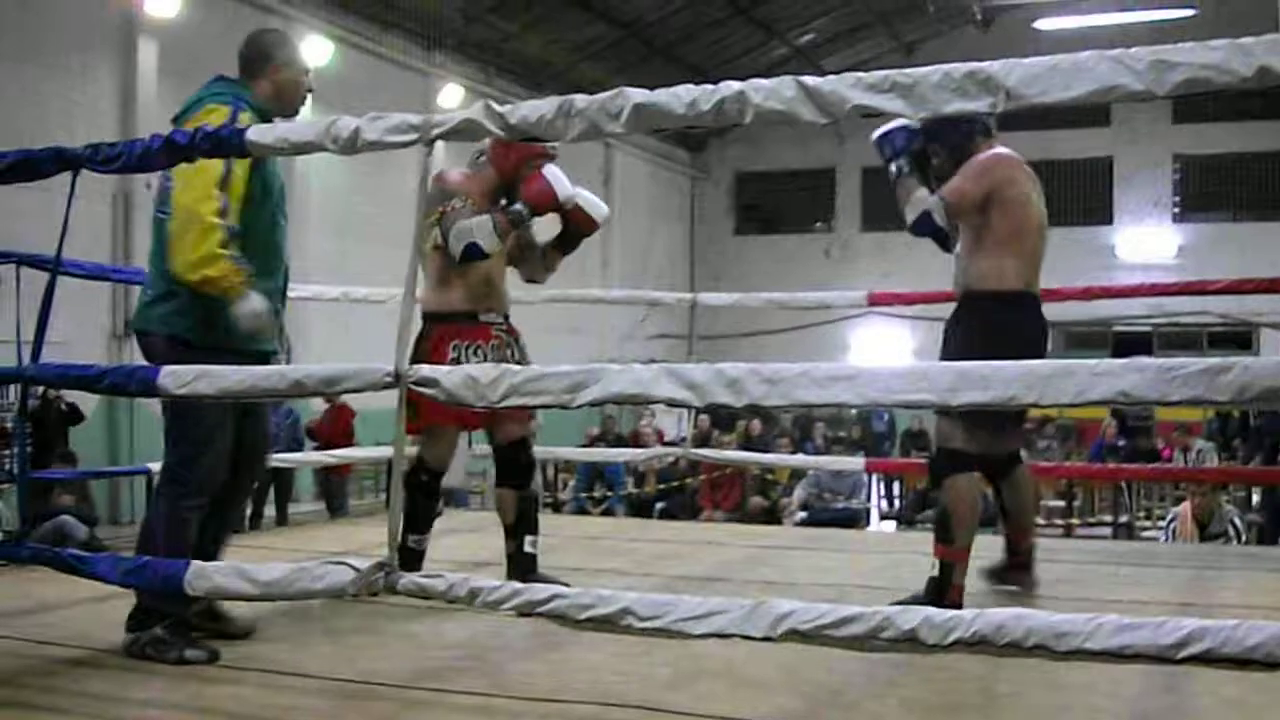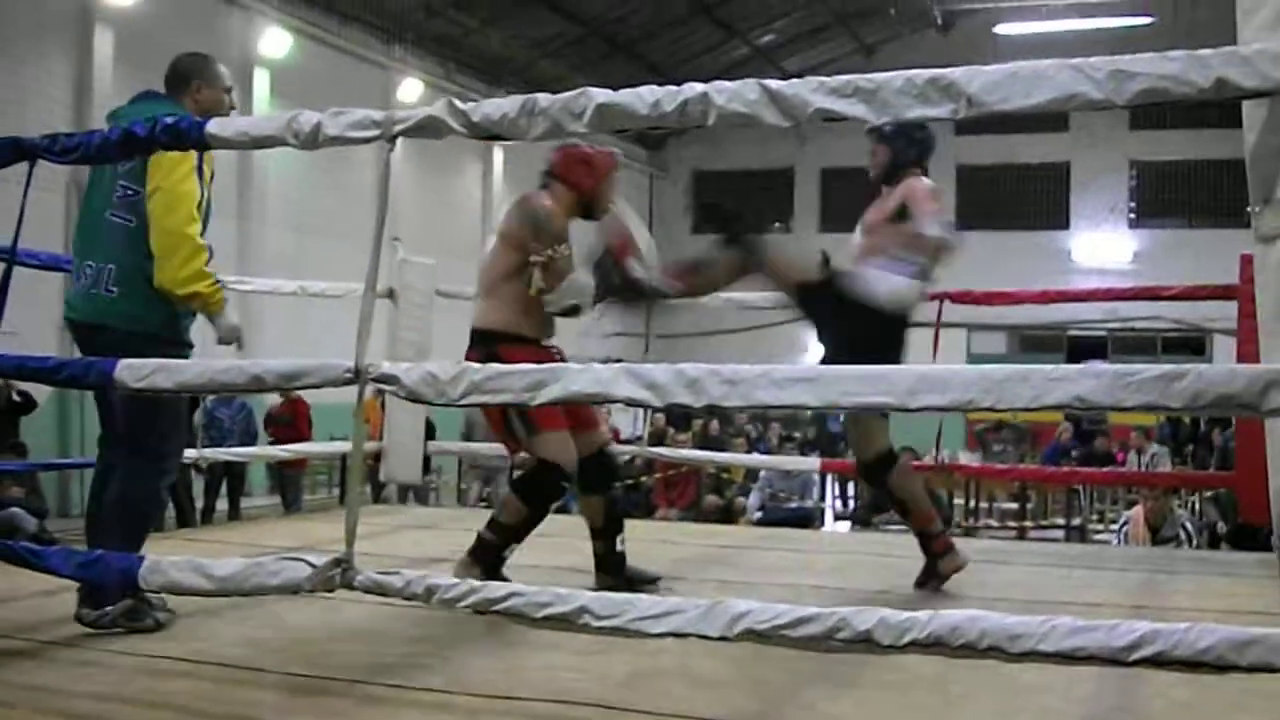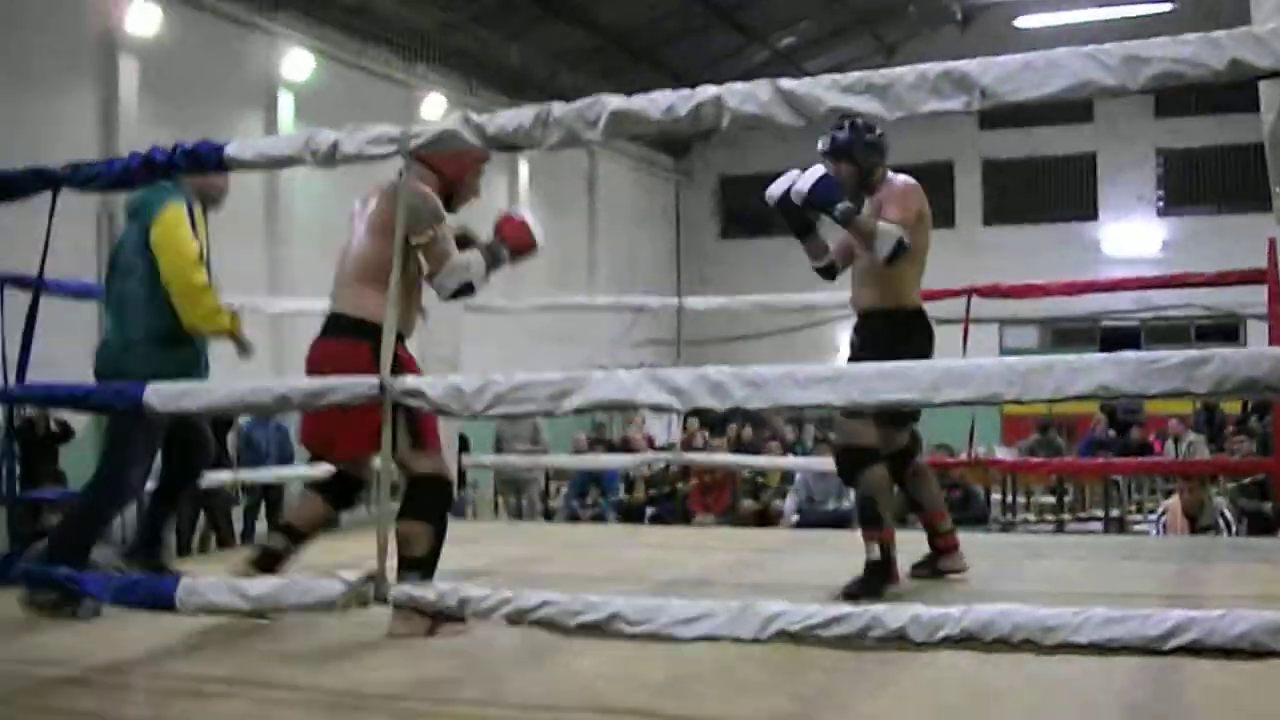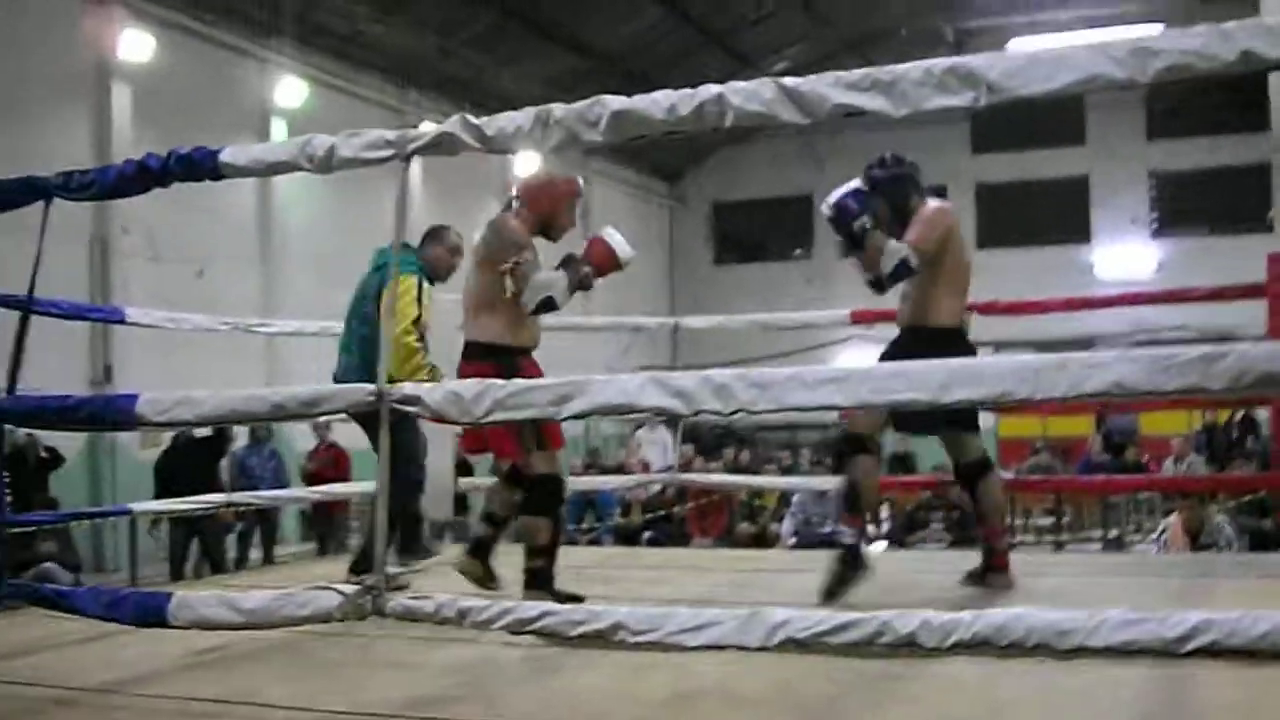
dt=1s
person 1, frame 1
left shoulder: (250, 132)
right shoulder: (224, 116)
right elbow: (197, 214)
left wrist: (263, 301)
right wrist: (236, 290)
left hip: (228, 338)
right hip: (198, 331)
left knee: (239, 466)
right knee: (193, 474)
left ankle: (187, 602)
right ankle: (151, 620)
person 1, frame 2
left shoulder: (123, 133)
right elbow: (177, 236)
right wrist: (214, 306)
left hip: (95, 310)
right hip: (142, 318)
left knee: (122, 449)
right knee: (152, 456)
left ankle: (107, 583)
right ankle: (108, 594)
person 1, frame 3
left shoulder: (147, 215)
right shoulder: (174, 209)
right elbow: (189, 284)
right wrist: (231, 326)
left hip: (160, 366)
right hip: (147, 367)
left knee: (190, 453)
right knee: (121, 476)
left ankle: (146, 553)
right ankle: (51, 579)
person 1, frame 4
left shoulder: (386, 270)
right shoulder: (410, 278)
right elbow: (401, 338)
right wrist: (430, 380)
left hip: (357, 383)
right hip: (378, 387)
left knee: (409, 467)
right knee: (405, 478)
left ankle: (410, 543)
right ankle: (364, 567)
person 2, frame 1
left shoulder: (990, 165)
right shoulder: (1009, 172)
left elbow: (925, 221)
right elbow: (945, 231)
left wrist: (902, 166)
right wrist: (922, 175)
left hip: (990, 321)
right hip: (1020, 323)
left knee: (954, 454)
right knee: (998, 450)
left ankle: (948, 590)
right ankle: (1020, 561)
person 2, frame 2
left shoulder: (919, 189)
right shoulder: (898, 195)
left elbow: (939, 237)
left wrist: (907, 263)
left hip: (861, 321)
right hip: (875, 328)
left knee: (752, 255)
right knee: (875, 457)
left ankle: (650, 283)
right ankle: (940, 551)
person 2, frame 3
left shoulder: (901, 191)
right shoulder: (870, 203)
left elbow: (891, 249)
right elbow: (829, 267)
left wrist: (838, 207)
right wrist: (803, 225)
left hip: (894, 331)
right hip: (881, 332)
left knee: (856, 442)
right knee: (897, 445)
left ankle: (881, 565)
right ankle: (945, 550)
person 2, frame 4
left shoulder: (934, 214)
right shoulder: (923, 224)
left elbow: (898, 267)
right elbow: (880, 280)
left wrist: (863, 224)
right wrist: (856, 238)
left hip: (927, 346)
right hip: (949, 349)
left knee: (857, 427)
right knee: (971, 456)
left ankle: (853, 550)
right ankle: (997, 564)
person 3, frame 1
left shoulder: (506, 206)
right shoulder: (449, 186)
left elbow: (536, 269)
right elbow: (465, 245)
left wrist: (573, 232)
right wrist: (524, 208)
left hip: (501, 337)
right hip: (451, 338)
left knee: (517, 455)
right knee: (434, 461)
left ankle: (522, 567)
right ankle: (409, 562)
person 3, frame 2
left shoulder: (553, 219)
right shoulder: (538, 214)
left elbow: (563, 292)
right elbow: (562, 296)
left hip: (531, 353)
right hip: (501, 356)
left knee: (597, 456)
right knee: (559, 465)
left ankle: (612, 567)
right ankle: (481, 562)
person 3, frame 3
left shoulder: (378, 198)
right shoulder: (416, 198)
right elbow: (453, 280)
left wrist: (461, 252)
right wrist: (499, 250)
left hip: (334, 345)
right hip: (368, 353)
left knee: (350, 474)
right knee: (430, 477)
left ankle: (264, 565)
right ankle: (414, 605)
person 3, frame 4
left shoulder: (511, 238)
right shoulder: (504, 232)
right elbow: (539, 298)
left wrist: (571, 273)
right wrist: (586, 269)
left hip: (493, 364)
right hip: (501, 365)
left knee: (521, 468)
right knee: (544, 473)
left ankle: (478, 552)
right ankle: (537, 584)
